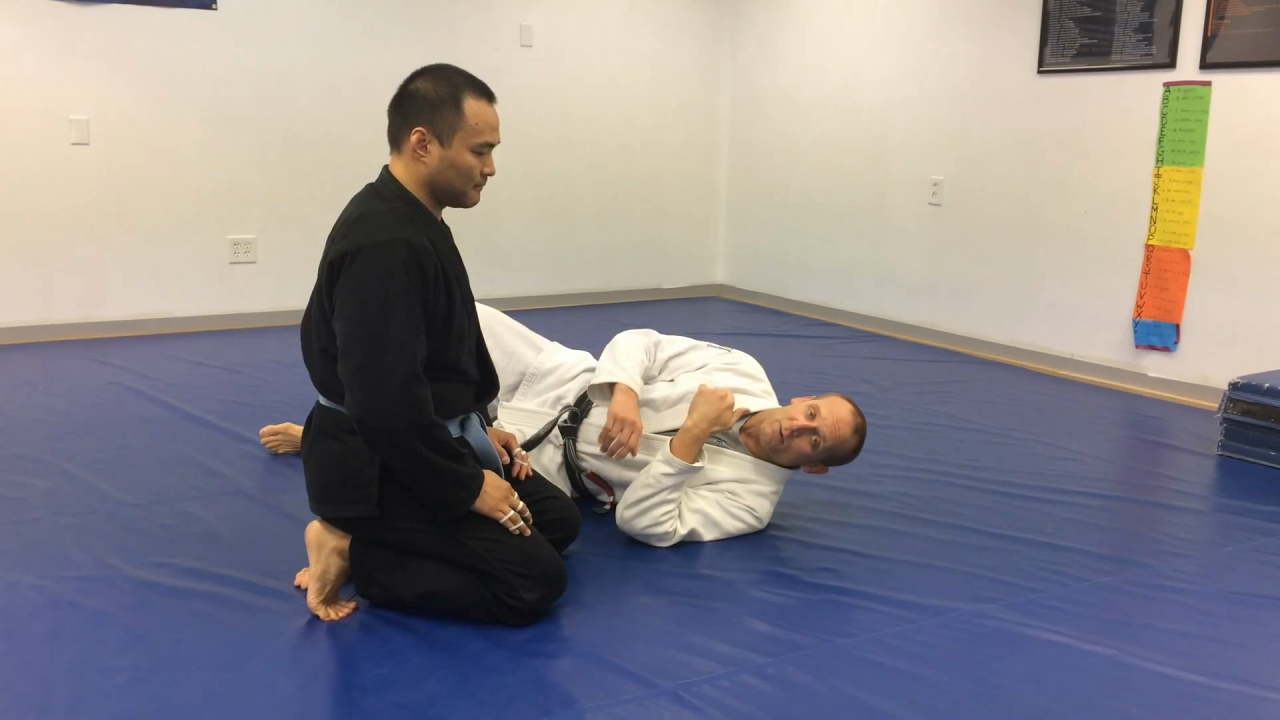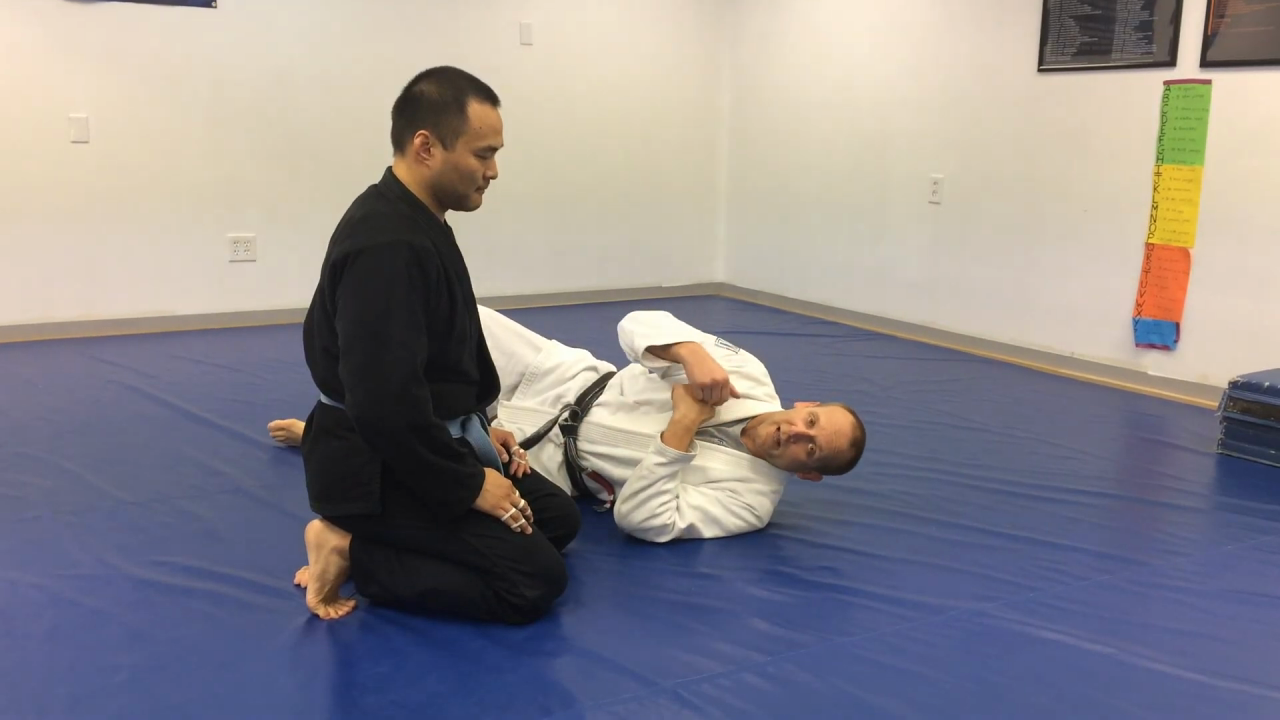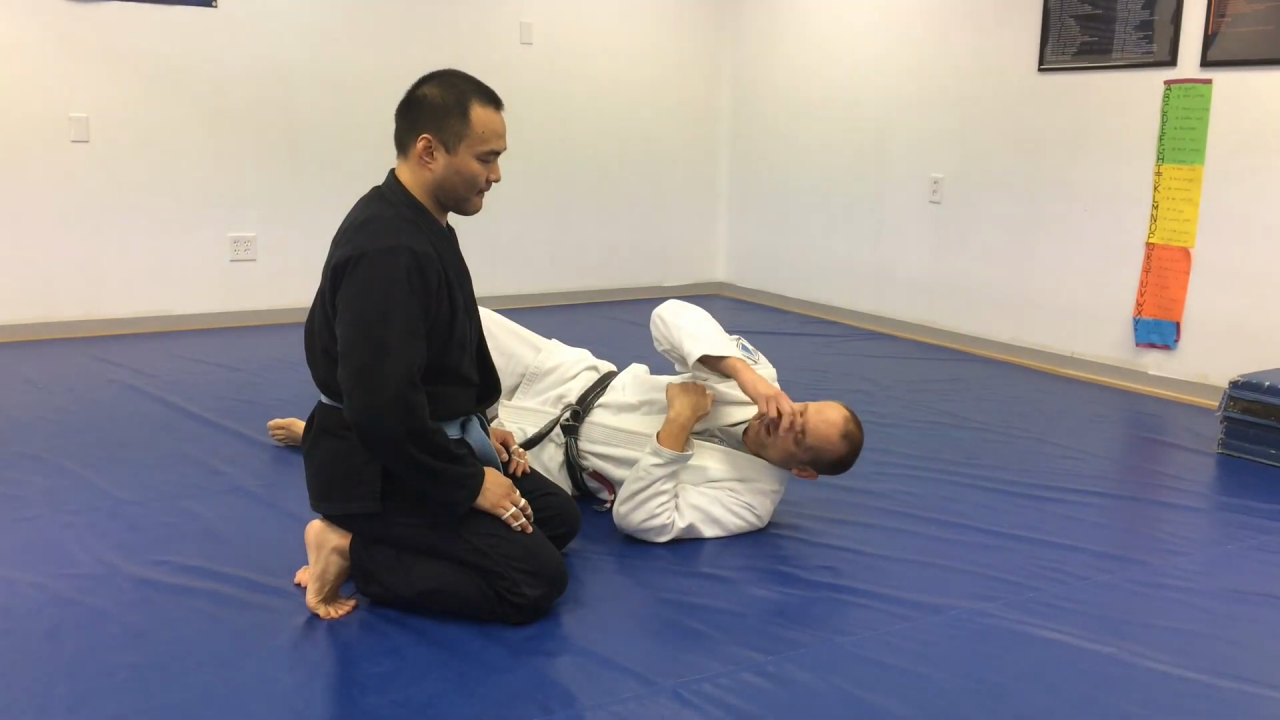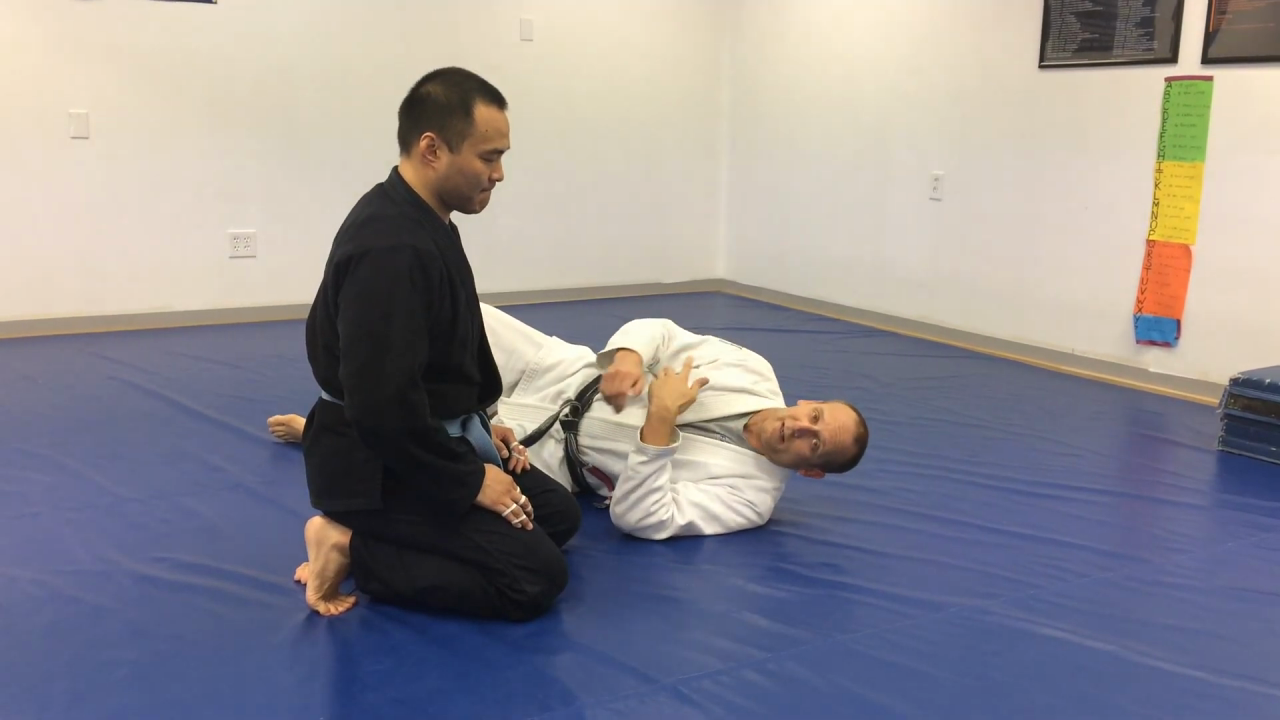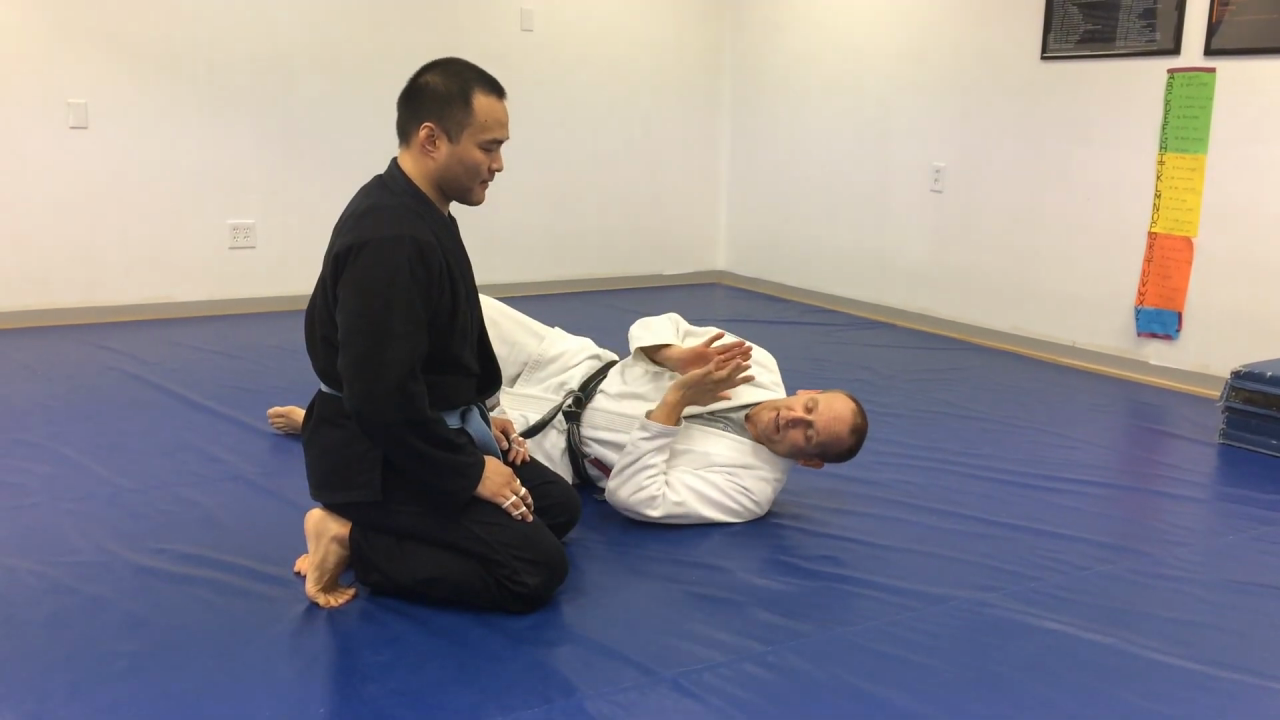
dt=1s
person 1, frame 1
left shoulder: (751, 497)
right shoulder: (745, 373)
left elbow: (643, 523)
right elbow: (639, 343)
left wrist: (693, 435)
right wrist: (624, 397)
left hip: (551, 462)
right hip: (570, 382)
person 1, frame 2
left shoulder: (751, 498)
right shoulder: (748, 375)
left elbow: (641, 518)
right elbow: (636, 326)
left wrist: (683, 427)
right wrist: (692, 352)
left hip: (554, 458)
right hip: (577, 379)
person 1, frame 3
left shoulder: (750, 499)
right shoulder: (753, 379)
left elbow: (640, 519)
right elbow: (670, 316)
left wrist: (679, 425)
right wrist: (745, 374)
left hip: (553, 458)
right hip: (577, 380)
person 1, frame 4
left shoulder: (752, 494)
right shoulder: (752, 371)
left elbow: (638, 516)
right elbow: (656, 332)
left wrist: (661, 419)
right wrist: (627, 356)
left hip: (553, 452)
right hip: (569, 375)
person 1, frame 5
left shoulder: (751, 486)
right shoulder: (758, 365)
left elbow: (633, 495)
right elbow: (653, 328)
left wrist: (678, 400)
right wrist: (680, 356)
left hip: (553, 444)
right hip: (581, 369)
person 2, frame 1
left shoulder: (414, 220)
right shoulder: (384, 245)
right elbow: (386, 403)
left wrist: (476, 430)
right wrist: (467, 487)
left hip: (425, 442)
right hip: (378, 465)
left knee: (557, 521)
right knee: (533, 582)
left ankle: (367, 539)
right ankle: (351, 552)
person 2, frame 2
left shoulder: (416, 222)
right shoulder: (386, 246)
right elbow: (385, 405)
left wrist: (477, 433)
right wrist: (468, 484)
left hip: (424, 441)
right hip: (377, 464)
left knee: (557, 519)
right knee: (534, 580)
left ankle: (375, 539)
right ankle: (352, 553)
person 2, frame 3
left shoulder: (421, 224)
right shoulder: (386, 251)
right elbow: (381, 407)
left wrist: (476, 430)
right wrist: (467, 483)
left hip: (427, 442)
right hip: (378, 464)
left knee: (556, 518)
right knee: (533, 580)
left ankle: (373, 539)
right ankle: (352, 552)
person 2, frame 4
left shoulder: (423, 221)
right shoulder: (389, 248)
right elbow: (382, 405)
left wrist: (476, 427)
right wrist: (468, 480)
left hip: (429, 438)
right hip: (377, 461)
left knee: (557, 515)
right knee: (534, 578)
left ankle: (376, 537)
right ankle: (352, 549)
person 2, frame 5
left shoulder: (423, 212)
right shoulder: (389, 238)
right elbow: (381, 397)
left wrist: (477, 418)
right wrist: (468, 473)
left hip: (429, 430)
right hip: (378, 453)
left knee: (557, 507)
right knee: (535, 569)
left ankle: (384, 529)
right ankle: (353, 541)
